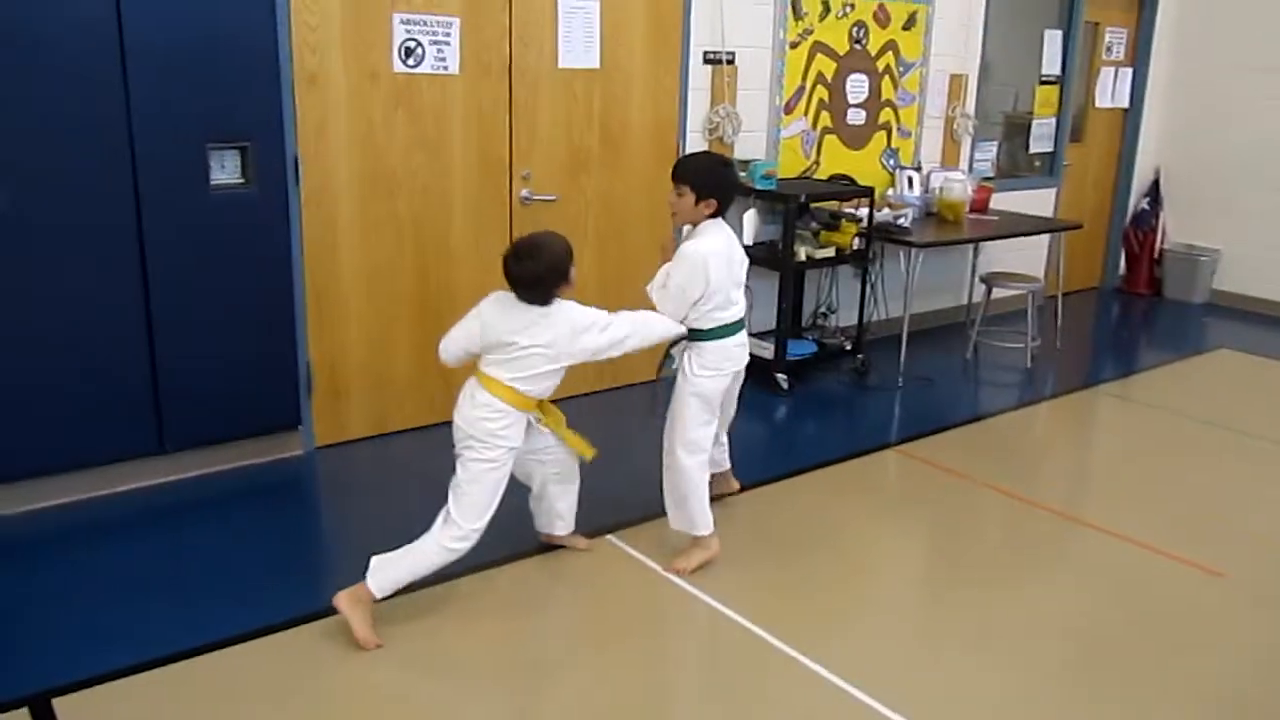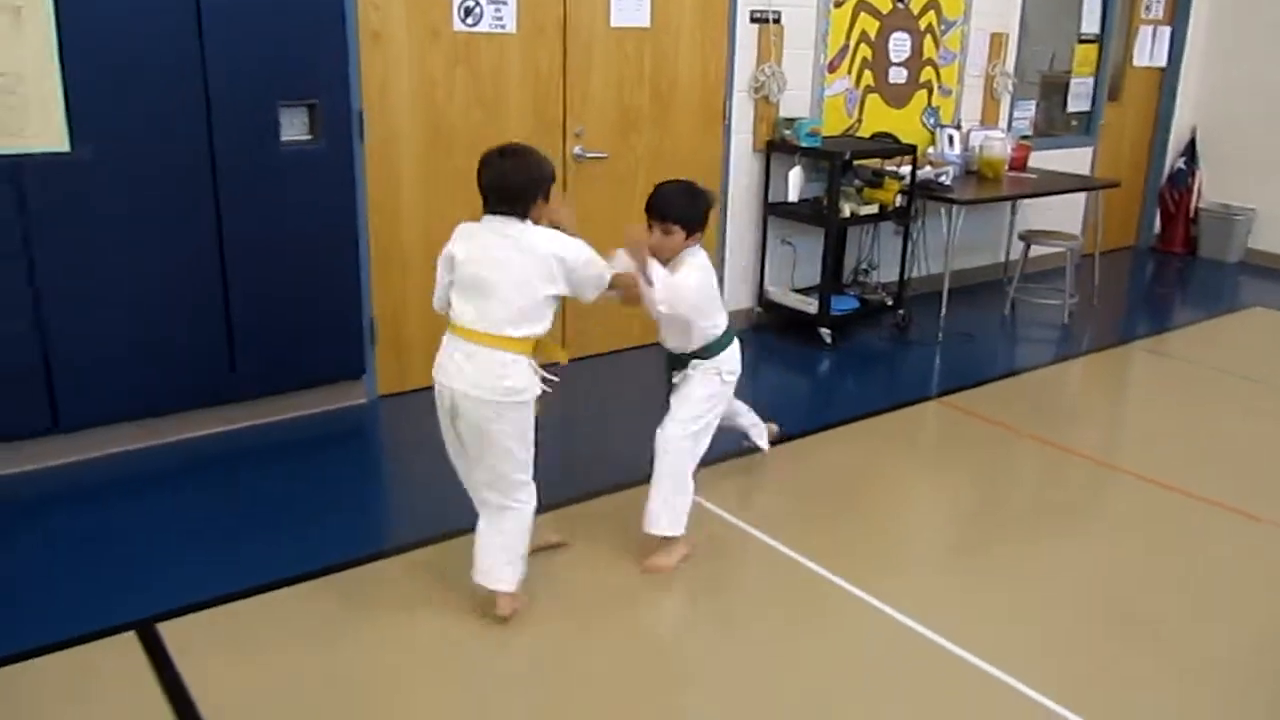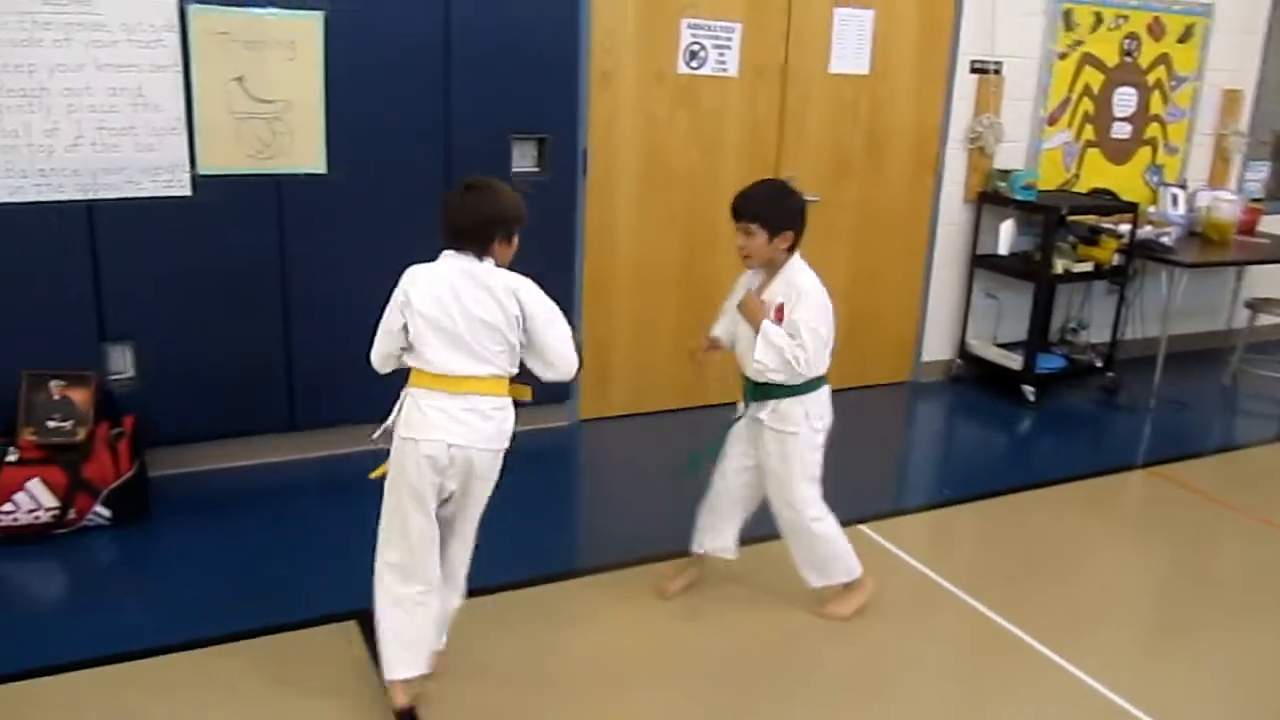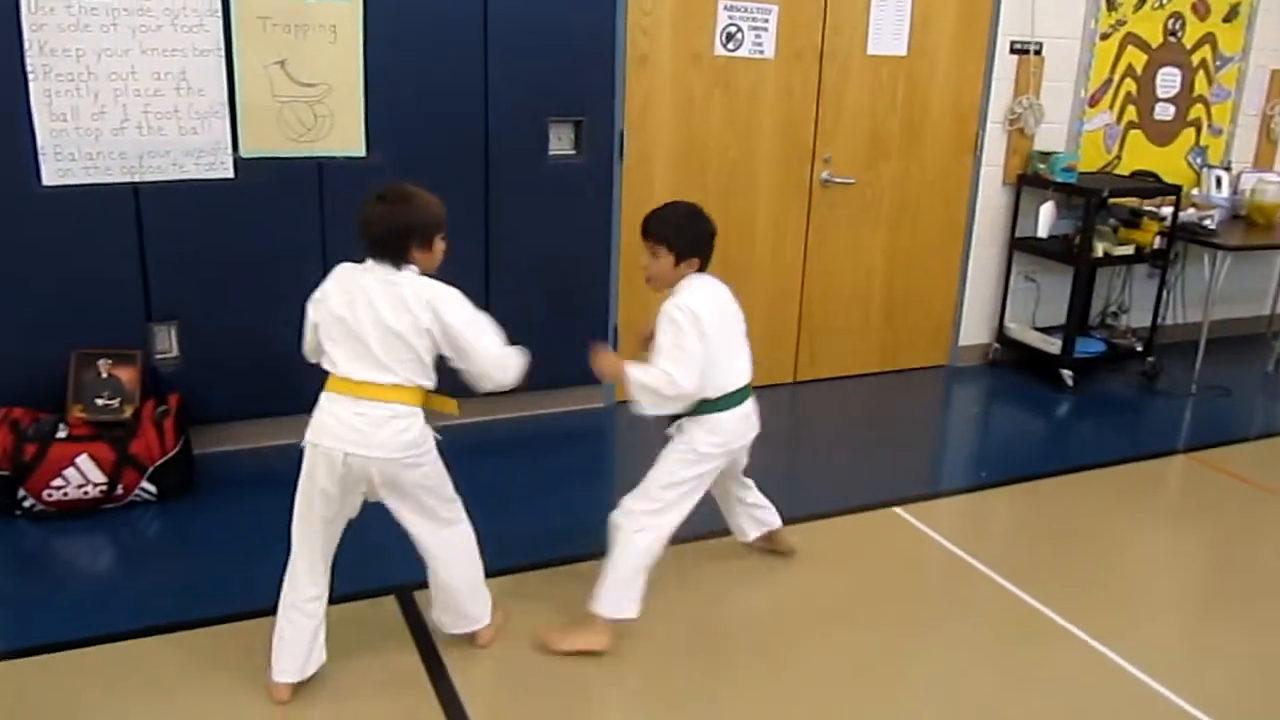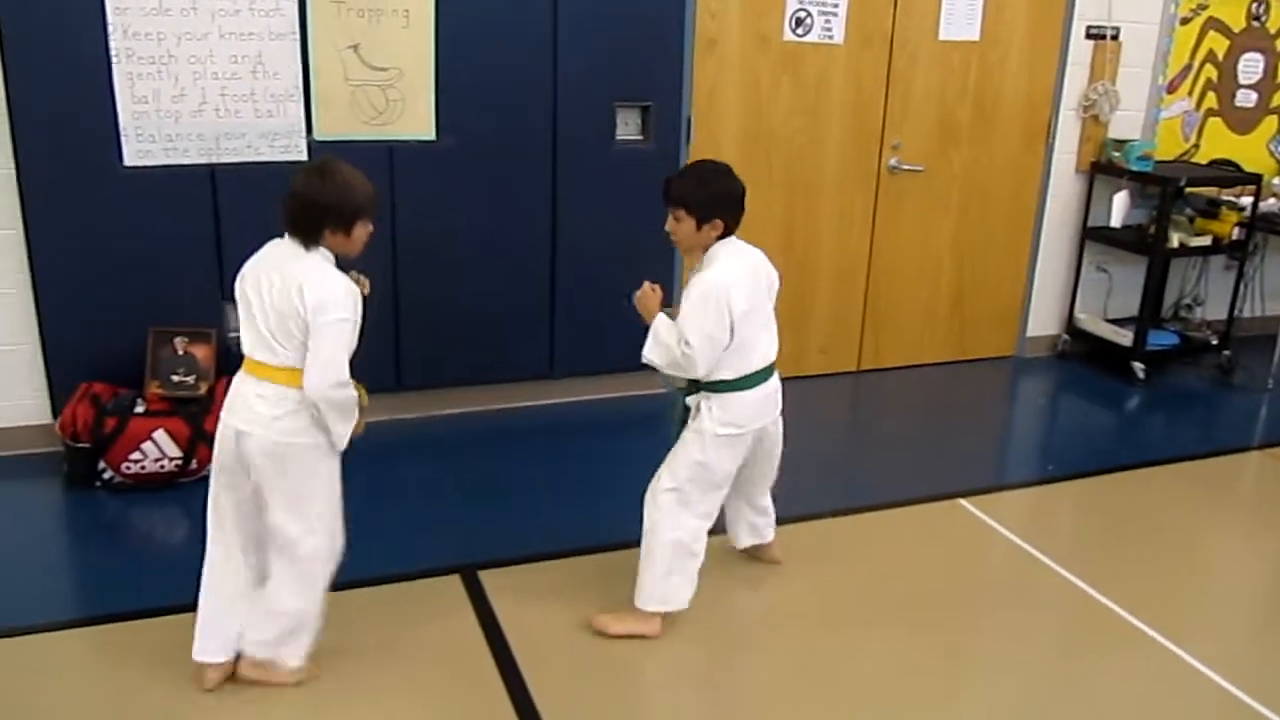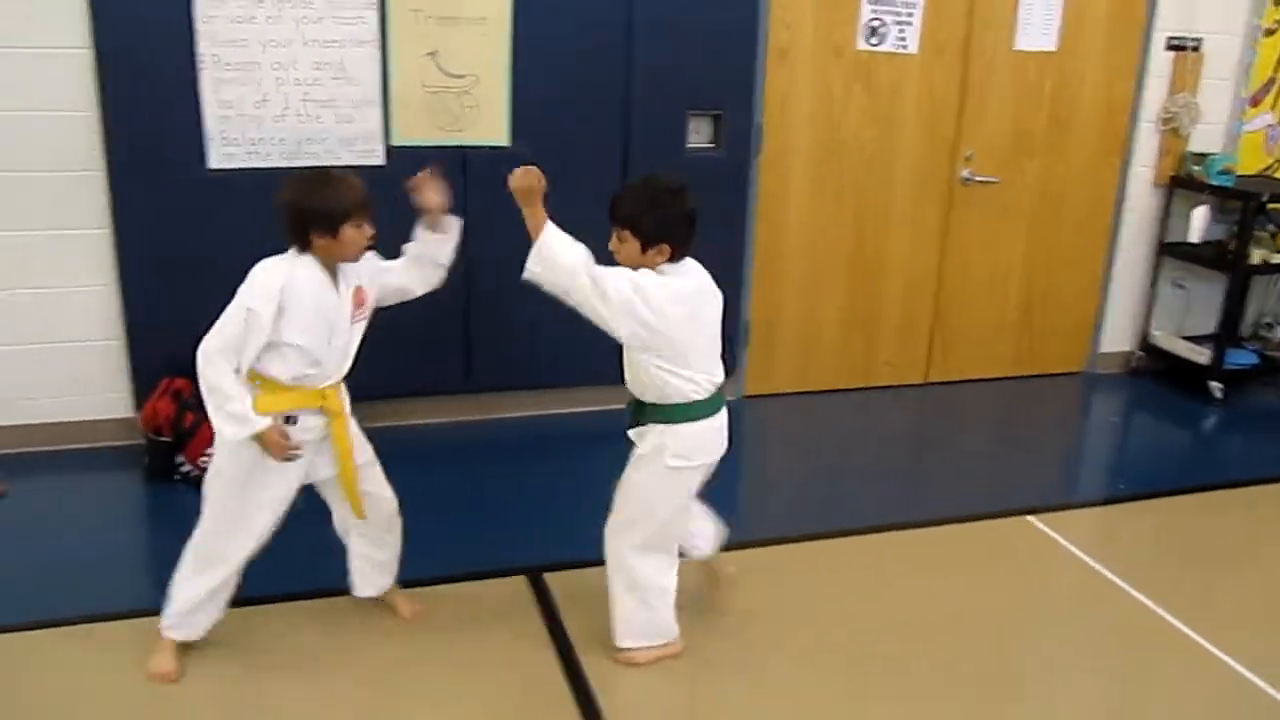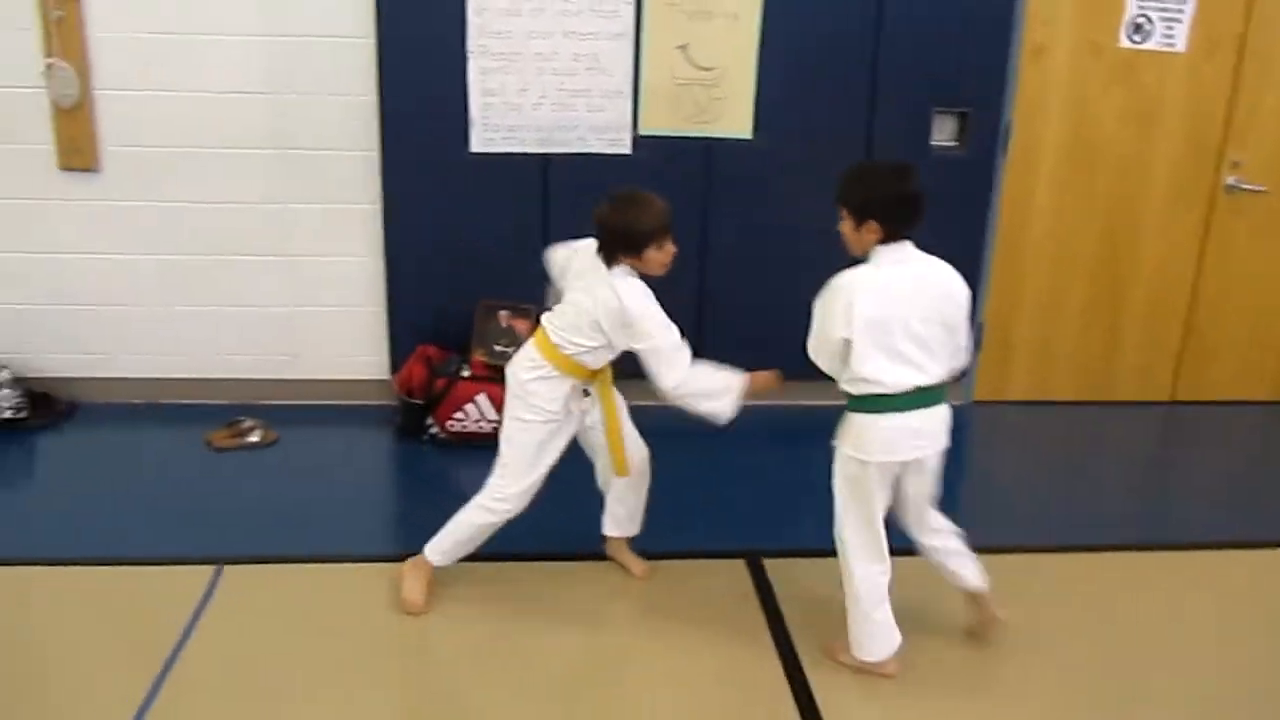
dt=0.7s
person 1, frame 1
left shoulder: (497, 304)
right shoulder: (574, 322)
left elbow: (450, 349)
right elbow: (634, 328)
right wrist: (677, 324)
left hip: (502, 415)
right hip: (493, 427)
left knee: (559, 461)
right knee: (459, 530)
left ankle: (555, 529)
right ankle: (360, 595)
person 1, frame 2
left shoulder: (462, 238)
right shoulder: (557, 249)
left elbow: (442, 302)
right elbow: (596, 281)
left hip: (453, 367)
right hip: (502, 379)
left knee: (480, 470)
right knee: (509, 487)
left ankle: (516, 540)
right ankle: (502, 588)
person 1, frame 3
left shoulder: (417, 281)
right shoulder: (519, 290)
left elbow: (383, 358)
right elbow: (562, 364)
left hip: (424, 425)
right hip: (486, 426)
left knee: (404, 555)
right knee: (454, 543)
right ankle: (424, 645)
person 1, frame 4
left shoulder: (338, 283)
right shoulder: (439, 300)
left elbow: (313, 349)
right elbow: (498, 370)
right wrist: (516, 355)
left hip: (334, 430)
right hip: (397, 437)
left knee: (310, 550)
right knee: (445, 527)
left ankle: (288, 670)
right ankle: (476, 621)
person 1, frame 5
left shoulder: (265, 258)
right shoulder: (334, 290)
right elbow: (324, 383)
right wrist: (349, 417)
left hip: (243, 408)
right hip: (292, 424)
left knee: (233, 541)
right knee: (311, 544)
left ankle: (215, 655)
right ankle: (266, 655)
person 1, frame 6
left shoulder: (360, 271)
right shoulder: (273, 281)
left elbow: (418, 274)
right elbow: (215, 358)
left wrist: (436, 219)
right wrist: (255, 428)
left hip: (328, 421)
right hip: (264, 424)
left knee: (375, 505)
right knee: (223, 535)
left ankle: (381, 584)
right ankle: (174, 635)
person 1, frame 7
left shoulder: (596, 254)
right shoulder: (633, 302)
left elbow: (557, 258)
right elbow: (678, 377)
right wrist: (744, 383)
left hip: (582, 377)
right hip: (539, 386)
left knee: (628, 457)
right knee: (510, 491)
left ankle: (616, 540)
right ankle: (424, 563)
person 2, frame 1
left shoulder: (694, 250)
right shoulder: (724, 236)
left elbow: (668, 308)
left wrist: (669, 266)
left hip: (706, 355)
right hip: (731, 343)
left knee: (686, 444)
right knee: (711, 421)
left ankle: (702, 538)
right ankle: (721, 476)
person 2, frame 2
left shoulder: (694, 270)
right shoulder: (661, 255)
left elbow: (671, 302)
right elbow: (621, 268)
left wrist: (644, 262)
left hip: (711, 364)
right hip: (694, 359)
left knee: (675, 439)
right knee: (716, 407)
left ankle: (671, 537)
right ankle: (761, 432)
person 2, frame 3
left shoulder: (804, 289)
right shoulder: (756, 277)
left elbow: (801, 361)
right elbow: (733, 316)
left wrist: (760, 324)
right wrist: (715, 340)
left hip: (794, 411)
right hip: (761, 403)
left knee: (798, 505)
right knee: (731, 482)
left ankle: (854, 582)
right ankle: (697, 562)
person 2, frame 4
left shoulder: (681, 310)
right shoulder: (714, 291)
left elbow: (675, 385)
left wrist: (621, 371)
right wrist: (663, 347)
left hip: (710, 428)
right hip: (737, 414)
left knee: (637, 518)
right knee: (727, 481)
left ankle: (602, 625)
right ankle: (770, 533)
person 2, frame 5
left shoulder: (711, 284)
right shoulder: (756, 261)
left elbow: (689, 359)
left wrist: (655, 316)
right wrist: (683, 319)
left hip: (726, 406)
right hip: (763, 391)
left knee: (674, 499)
right knee: (750, 475)
left ankle: (650, 610)
right ankle: (761, 541)
person 2, frame 6
left shoulder: (654, 295)
right shoulder: (692, 277)
left elbow: (582, 278)
left wrist: (532, 208)
left hip: (676, 435)
right hip: (700, 420)
left knee: (635, 537)
right knee: (669, 506)
left ankle: (653, 635)
right ankle: (702, 545)
person 2, frame 7
left shoulder: (846, 288)
right shoulder: (946, 277)
left elbow: (828, 359)
right elbow: (959, 356)
left hip: (871, 428)
right hip: (930, 418)
left knee: (861, 542)
right knee: (918, 513)
left ankle: (874, 650)
right ankle: (974, 591)
